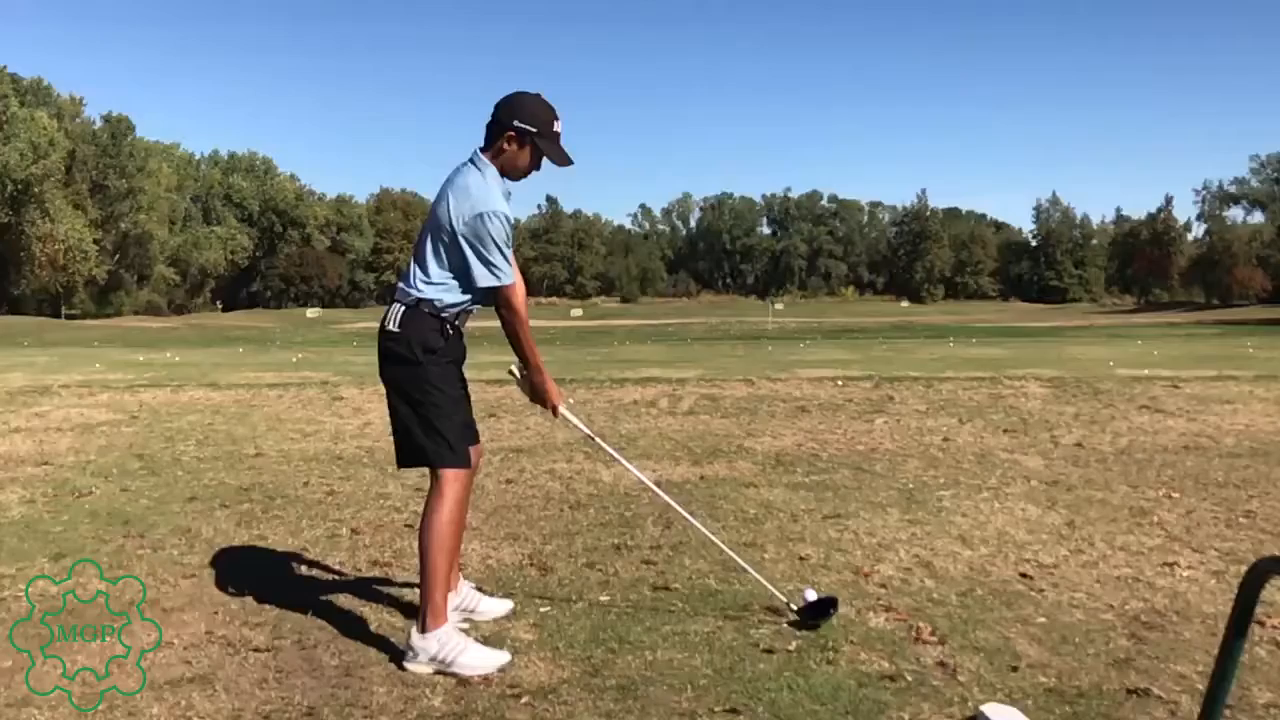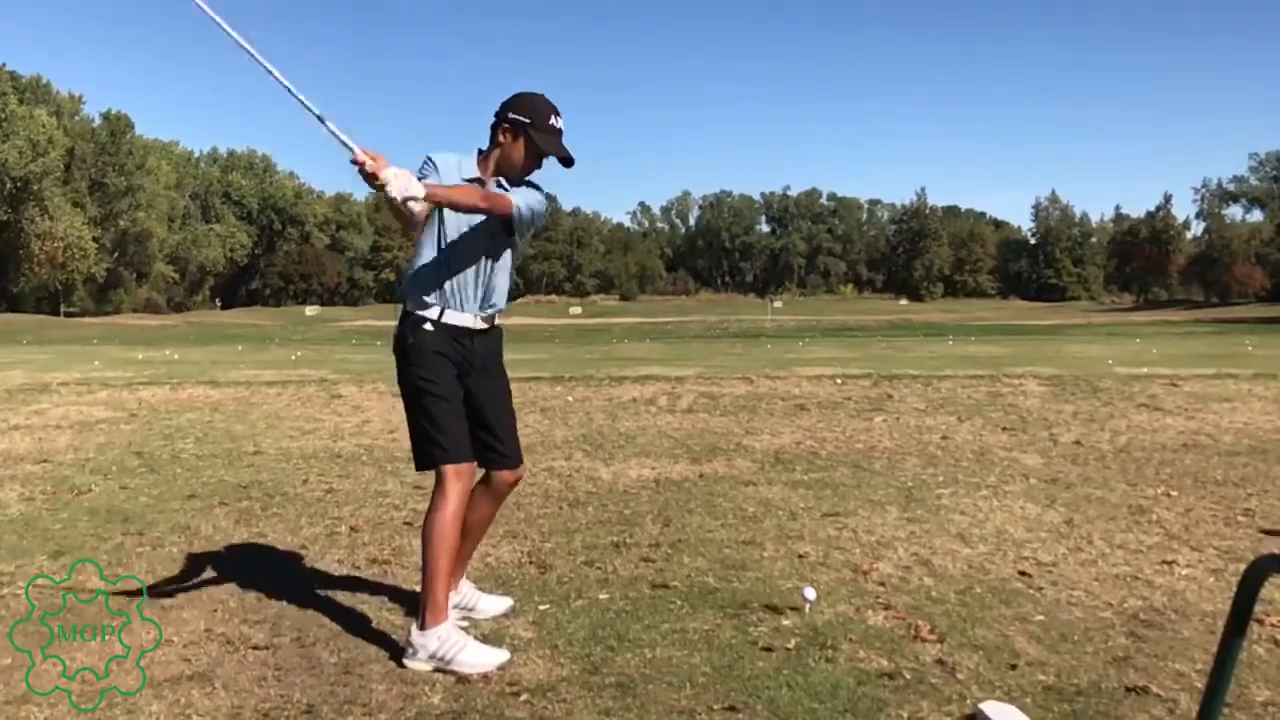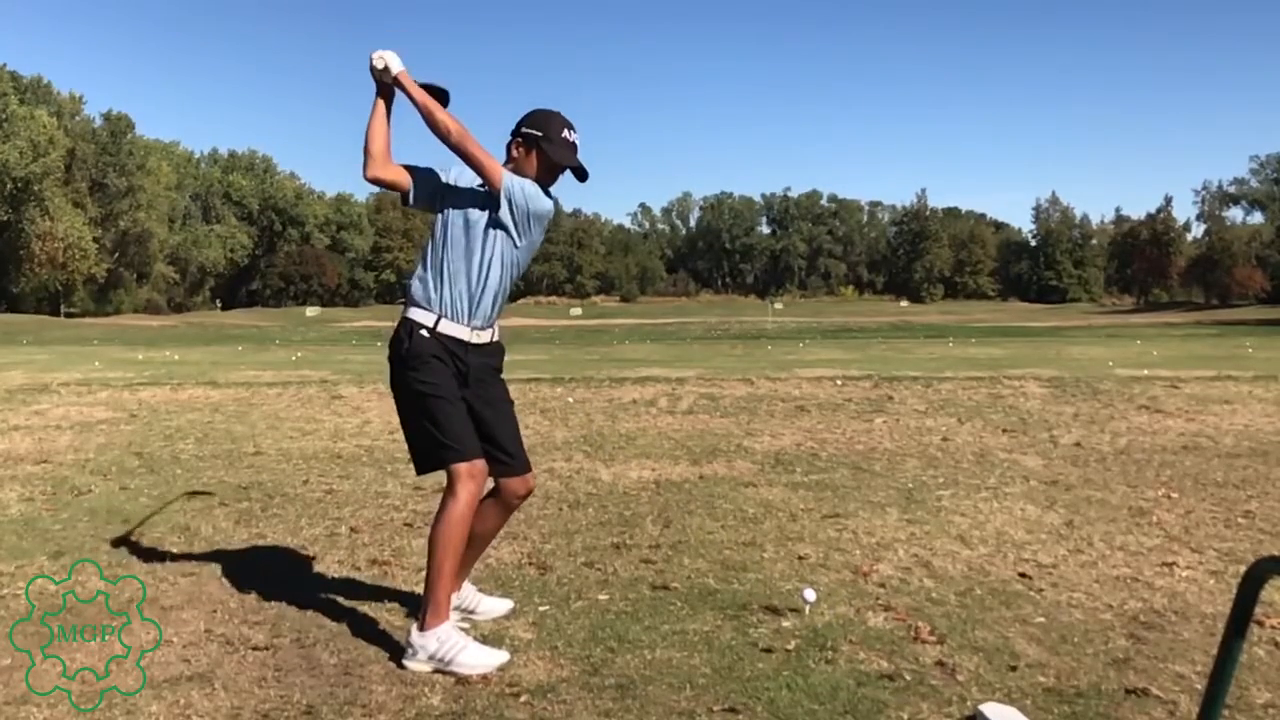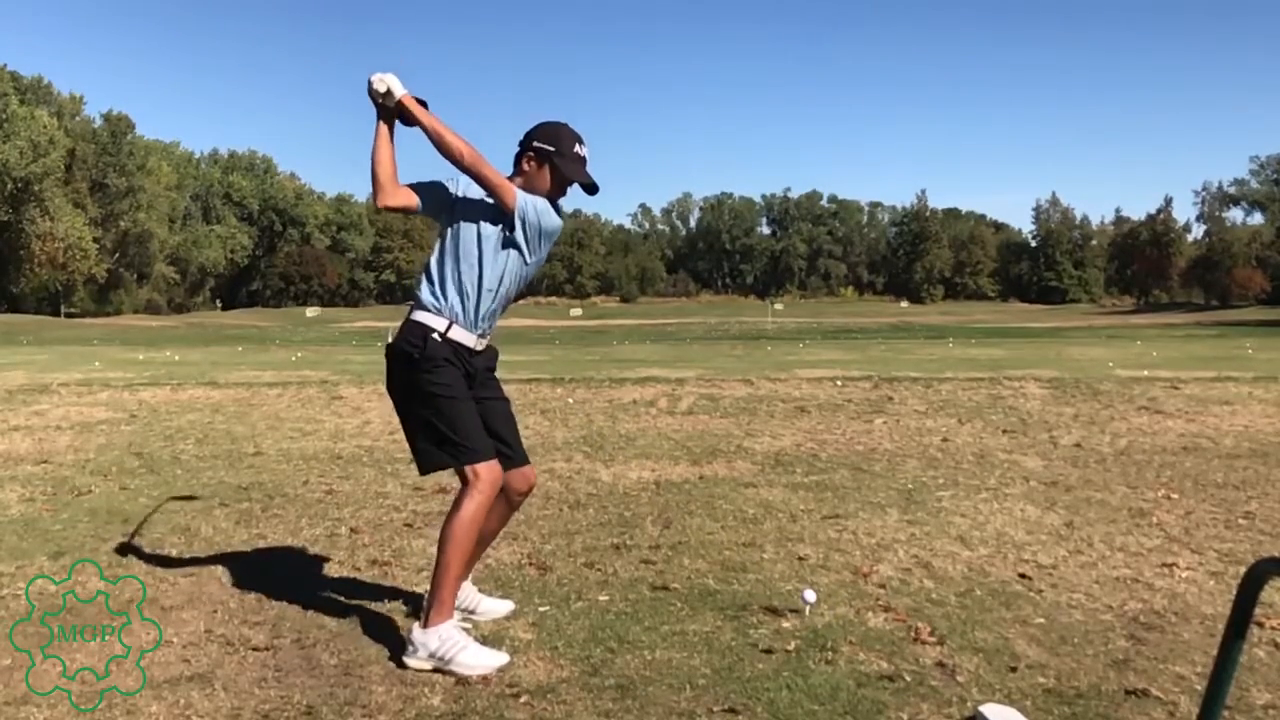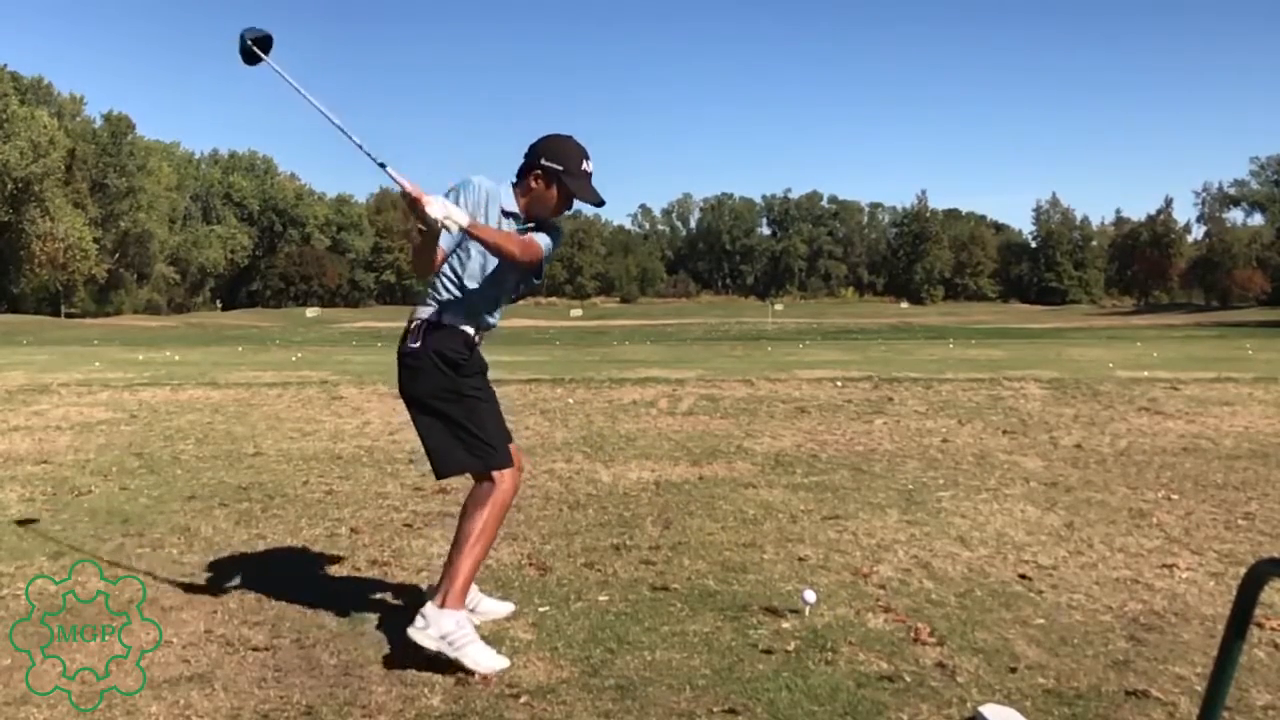
dt=0.7s
person 1, frame 1
left shoulder: (476, 179)
right shoulder: (484, 203)
left elbow: (511, 276)
right elbow: (507, 300)
left wrist: (529, 365)
right wrist: (538, 375)
left hip: (432, 335)
right hip: (421, 337)
left knee: (467, 457)
right knee: (451, 473)
left ankle: (450, 590)
right ankle: (431, 634)
person 1, frame 2
left shoulder: (530, 199)
right shoulder: (439, 164)
left elbow: (488, 203)
right elbow: (408, 207)
left wrist: (421, 189)
right wrist: (389, 178)
left hip: (482, 341)
right hip: (429, 337)
left knee: (505, 472)
right knee: (455, 473)
left ankle: (450, 587)
right ankle: (432, 631)
person 1, frame 3
left shoulder: (538, 207)
right shoulder: (453, 183)
left elbow: (461, 142)
right elbow: (377, 170)
left wrist: (405, 80)
right wrist: (384, 94)
left hip: (479, 353)
right hip: (426, 346)
left knee: (515, 483)
right knee: (468, 475)
left ankle: (453, 588)
right ankle: (431, 632)
person 1, frame 4
left shoulder: (547, 222)
right shoulder: (463, 194)
left elbow: (471, 161)
right elbow: (387, 197)
left wrist: (408, 102)
right wrist: (385, 116)
left hip: (473, 356)
right hip: (427, 349)
left knee: (519, 480)
right knee: (484, 476)
left ankle: (453, 587)
right ankle: (433, 630)
person 1, frame 5
left shoulder: (546, 233)
right shoulder: (477, 191)
left elbow: (520, 254)
right elbow: (422, 265)
left wrist: (467, 226)
right wrist: (428, 224)
left hip: (458, 350)
right hip: (437, 345)
left knee: (507, 463)
right knee: (499, 478)
left ankle: (455, 588)
right ankle: (442, 615)
